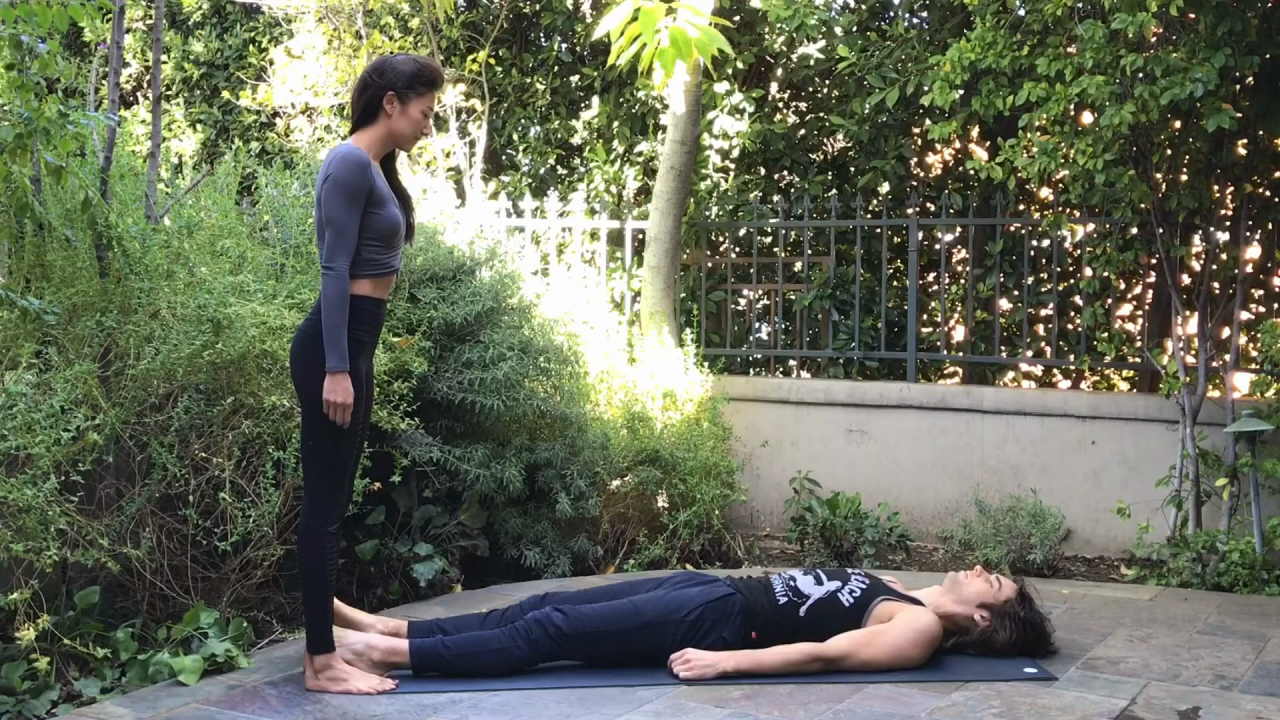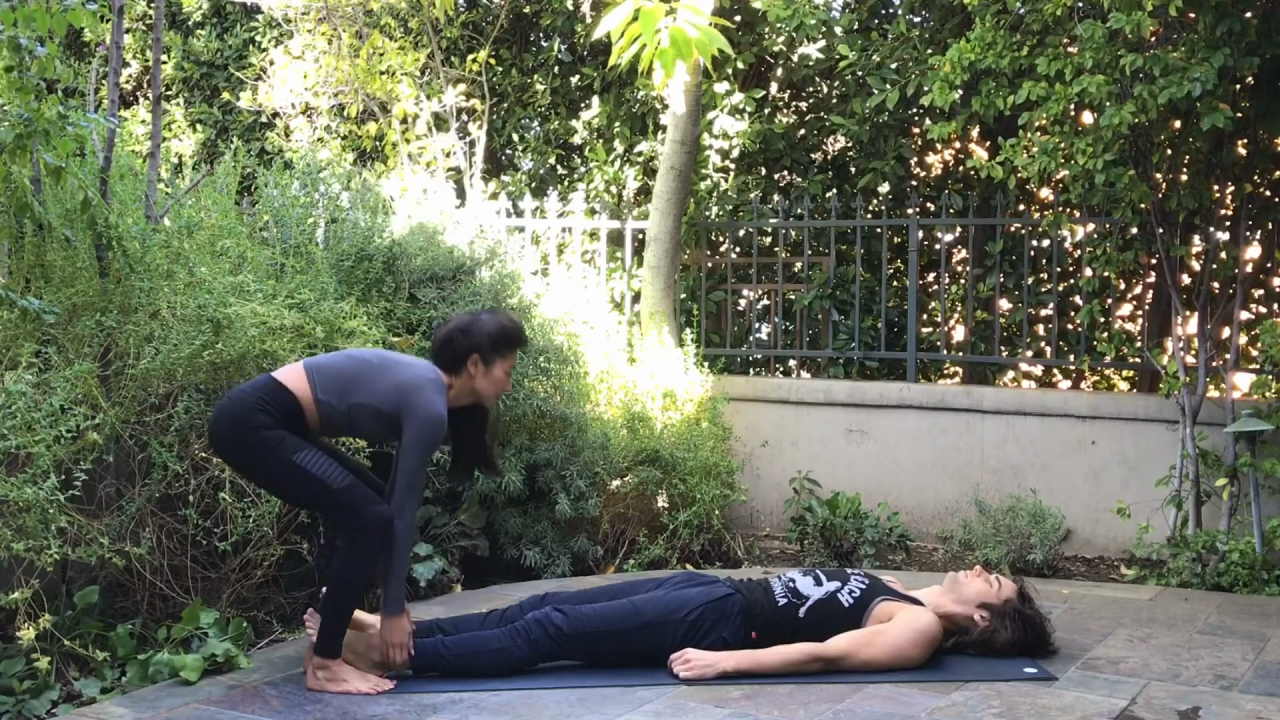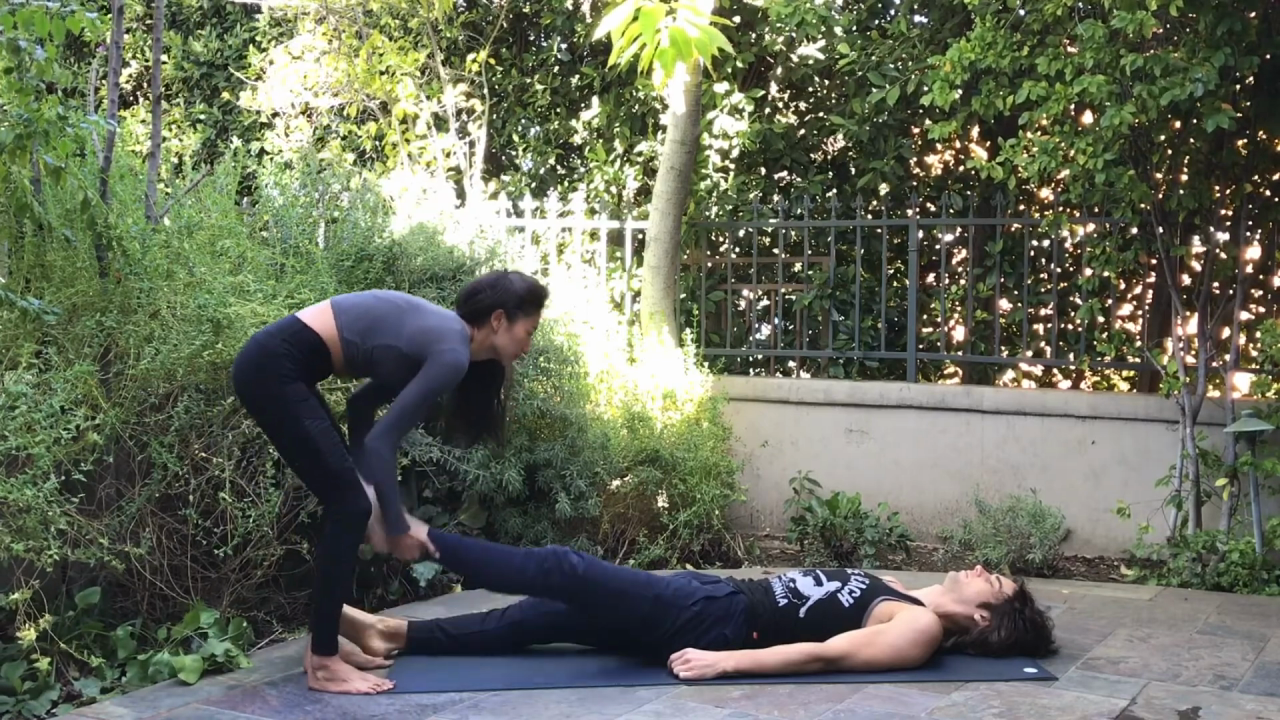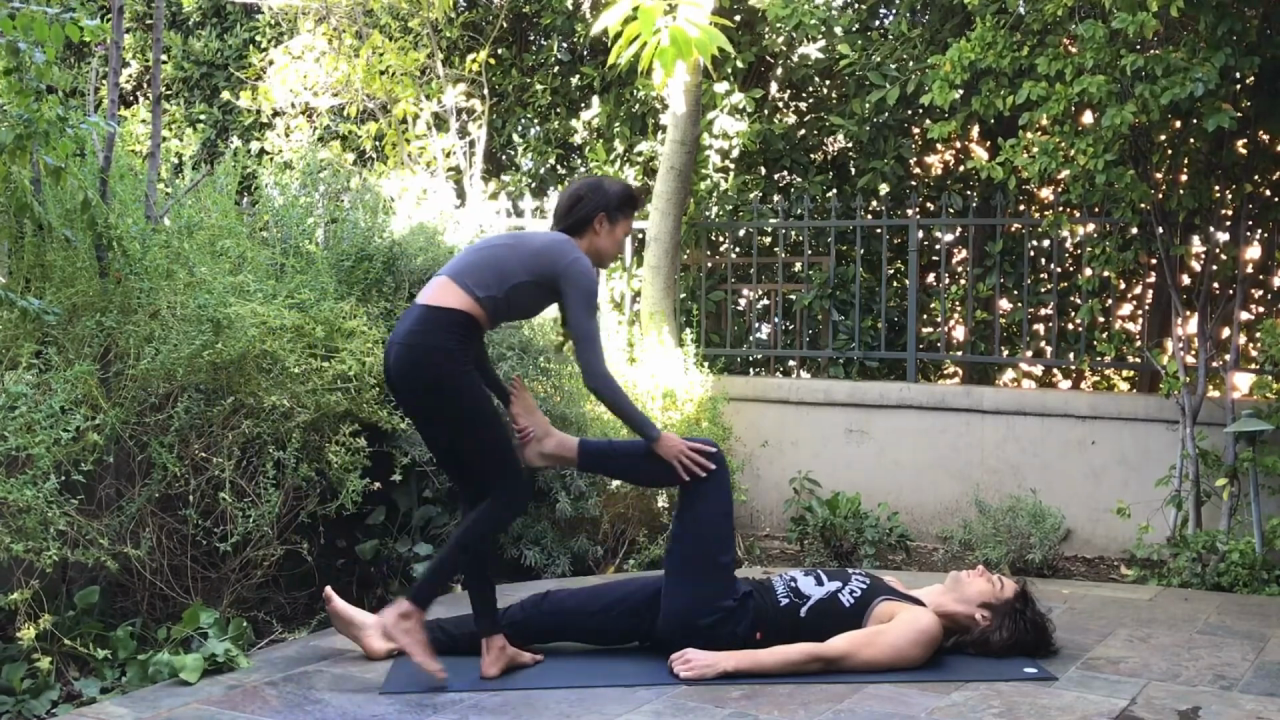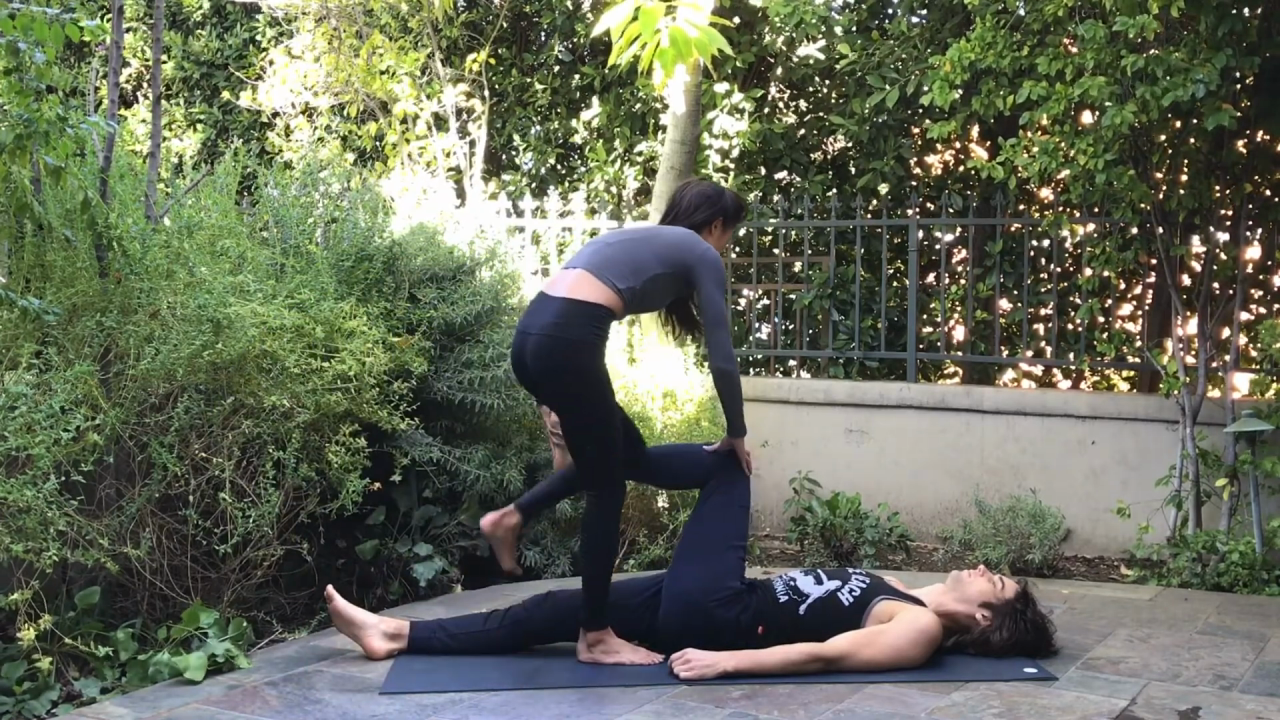
dt=1s
person 1, frame 1
left shoulder: (920, 629)
right shoulder: (903, 594)
left elbow: (826, 654)
left wrist: (724, 661)
left hip: (727, 617)
right hip: (722, 589)
left knee: (553, 630)
right knee: (552, 603)
left ankle: (390, 653)
right ankle: (390, 626)
person 1, frame 2
left shoulder: (920, 631)
right shoulder: (901, 593)
left elbow: (826, 654)
left wrist: (725, 662)
left hip: (723, 622)
right hip: (719, 591)
left knee: (552, 632)
right knee: (548, 605)
left ankle: (388, 653)
right ankle: (392, 626)
person 1, frame 3
left shoulder: (921, 631)
right shoulder: (906, 592)
left elbow: (824, 651)
left wrist: (725, 662)
left hip: (721, 626)
right hip: (720, 597)
left knee: (562, 571)
right knee: (552, 612)
left ankle: (420, 537)
right ankle: (397, 633)
person 1, frame 4
left shoulder: (918, 631)
right shoulder: (901, 595)
left elbow: (825, 654)
left wrist: (723, 662)
left hip: (714, 625)
right hip: (702, 611)
left knee: (705, 462)
right knee: (552, 609)
left ankle: (559, 449)
right ankle: (396, 632)
person 1, frame 5
left shoulder: (919, 630)
right shoulder: (899, 594)
left elbow: (826, 654)
left wrist: (725, 663)
left hip: (714, 618)
right hip: (706, 607)
left knee: (726, 466)
right knee: (559, 610)
right ankle: (397, 633)
person 2, frame 1
left shoulder: (373, 165)
right shoulder: (350, 164)
right elbow: (335, 271)
right wrist: (335, 370)
left hip: (353, 343)
right hip: (337, 345)
left knee: (333, 500)
right knee: (325, 502)
left ankle: (324, 642)
right ankle: (321, 662)
person 2, frame 2
left shoulder: (425, 386)
right shoulder: (429, 406)
left elbow: (397, 500)
right elbow: (403, 508)
left wrist: (391, 598)
right wrist: (394, 611)
left hip: (264, 417)
right hip: (248, 423)
left knee: (373, 508)
right knee: (367, 517)
left ankle: (325, 639)
right ankle: (324, 664)
person 2, frame 3
left shoulder: (439, 334)
right shoulder: (452, 352)
left elbow: (364, 404)
right elbow: (381, 438)
left wrist: (363, 480)
right wrist: (398, 528)
left hip: (277, 364)
right hip: (275, 369)
left knee: (346, 500)
right knee: (348, 506)
left ankle: (325, 643)
right ankle: (323, 664)
person 2, frame 4
left shoulder: (537, 250)
right shoulder: (572, 263)
right elbow: (595, 375)
left wrist: (508, 403)
right wrist: (655, 438)
left hip: (408, 350)
right hip: (433, 355)
left knee: (482, 495)
right knee: (509, 491)
left ankle: (491, 643)
right ankle: (409, 611)
person 2, frame 5
left shoulder: (637, 238)
right shoulder: (703, 255)
right elbow: (721, 359)
left wrist: (553, 406)
right wrist: (736, 435)
left hip: (530, 335)
right hip: (565, 344)
left knee: (626, 454)
right knee: (607, 489)
left ankle: (514, 517)
right ankle: (594, 636)
